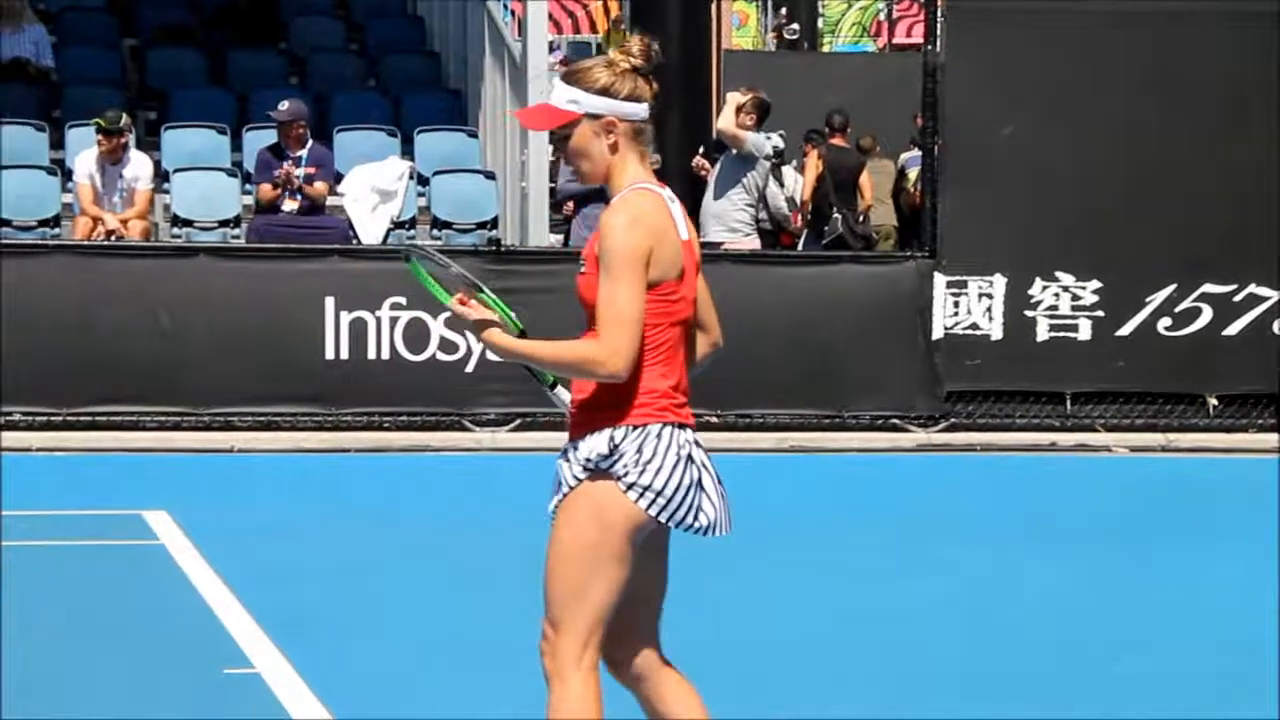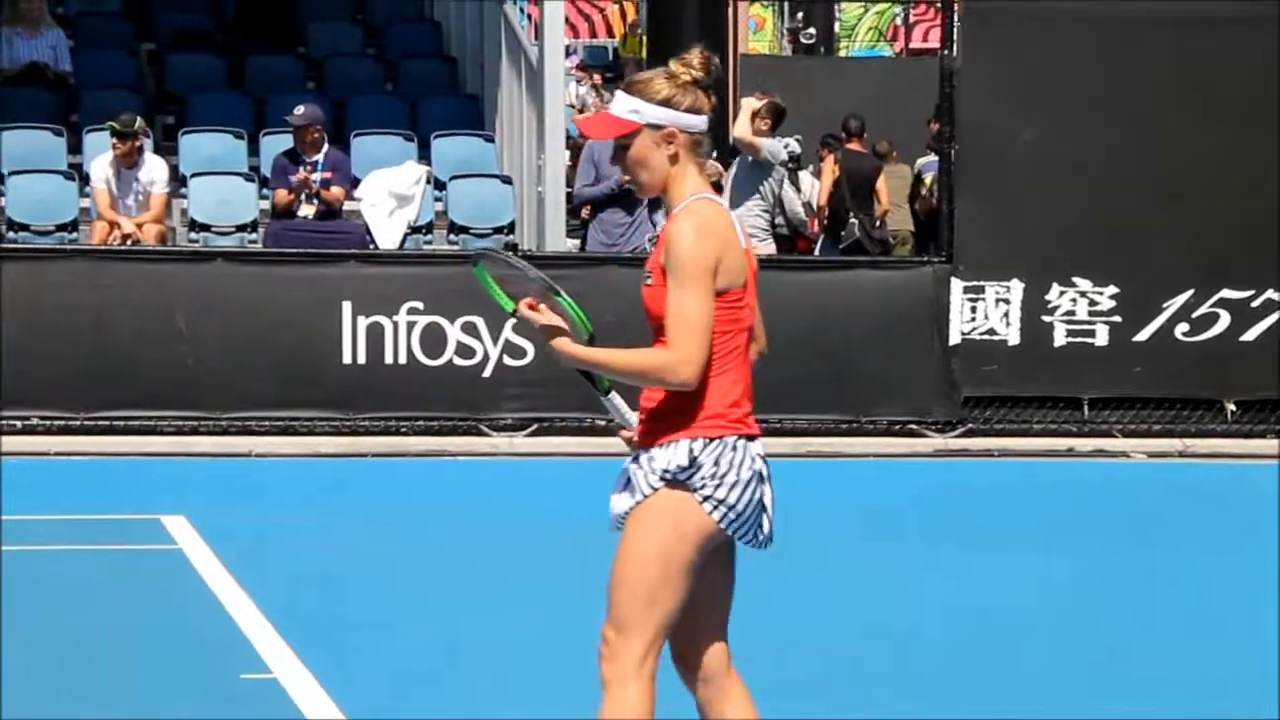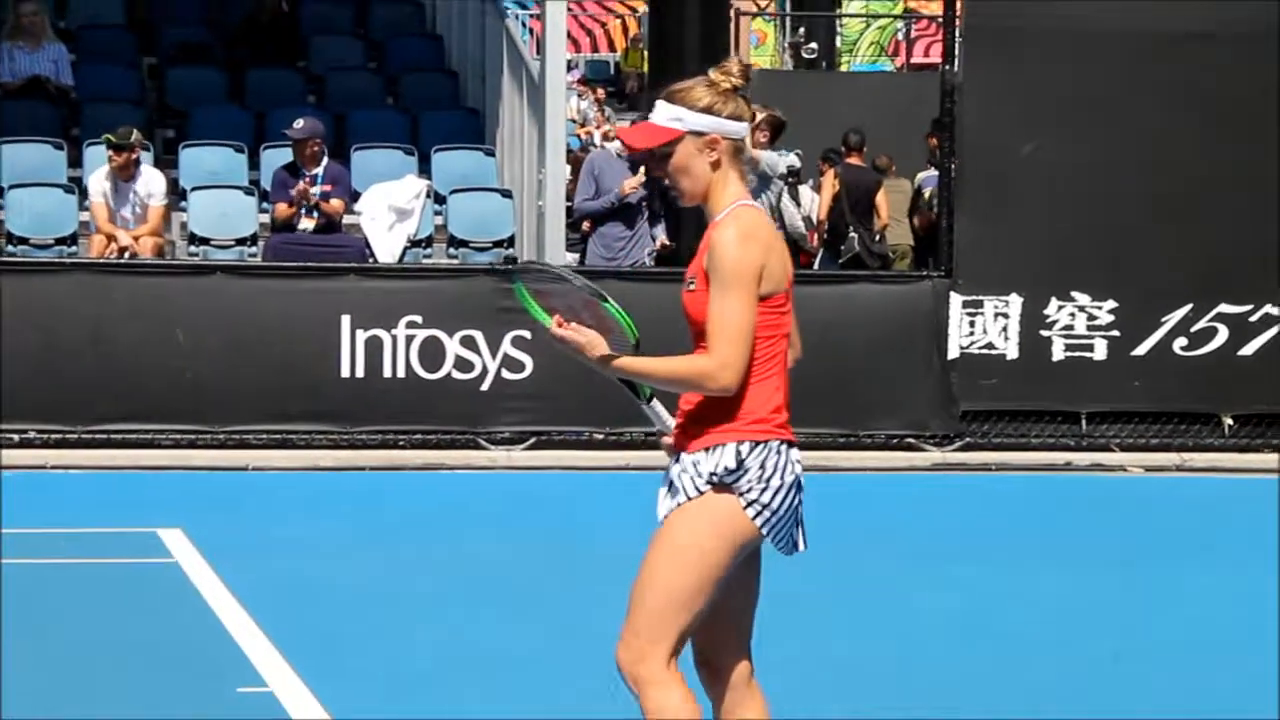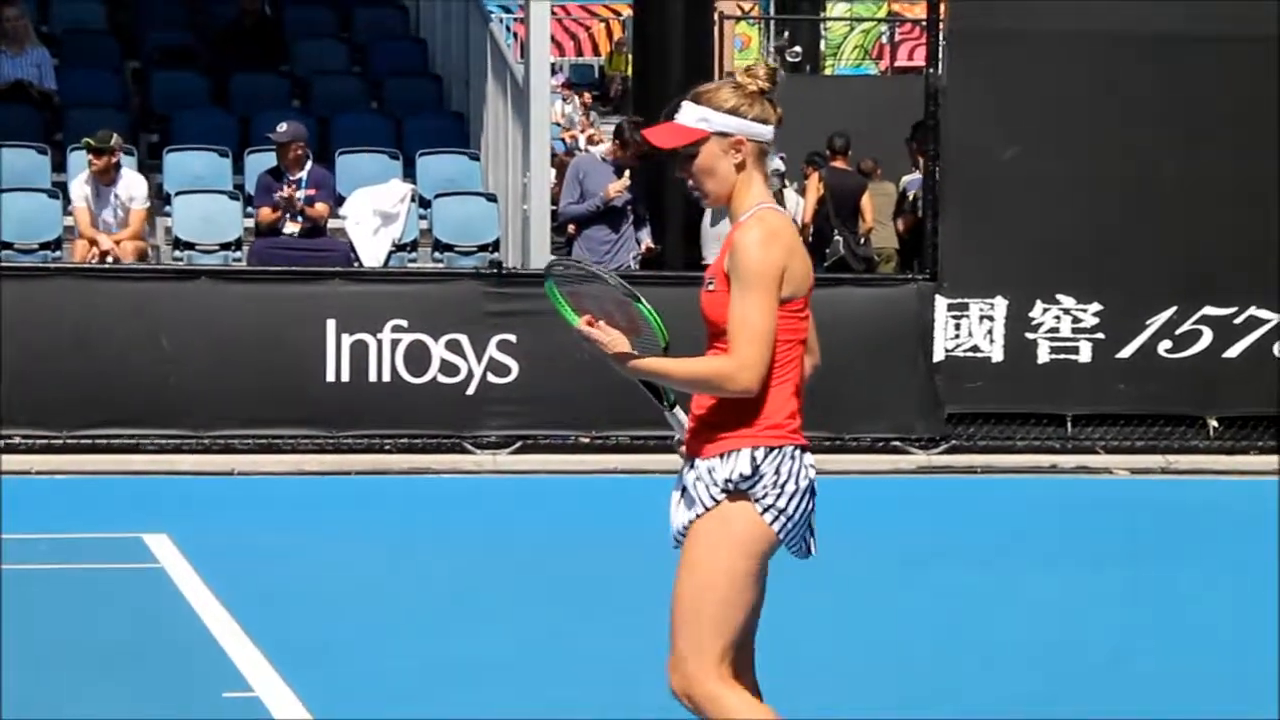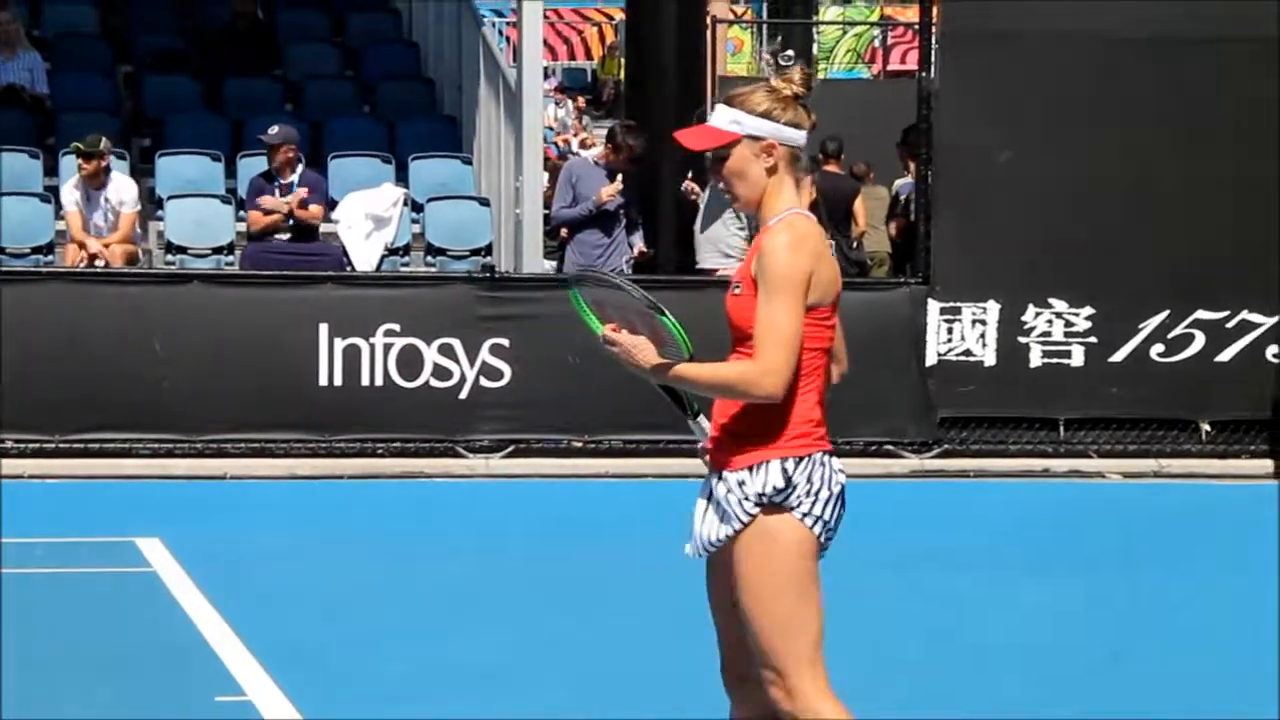
dt=0.2s
person 1, frame 1
left shoulder: (627, 218)
right shoulder: (664, 209)
left elbow: (612, 357)
right elbow: (706, 335)
left wrist: (503, 341)
left hip: (624, 451)
right hip: (651, 446)
left knee: (567, 652)
right knee: (633, 654)
person 1, frame 2
left shoulder: (691, 227)
right shoulder: (711, 221)
left elbow: (681, 365)
right elbow: (751, 341)
left wrist: (570, 349)
left hip: (693, 462)
right hip: (702, 456)
left knee: (623, 655)
right knee: (702, 660)
person 1, frame 3
left shoulder: (735, 234)
right shoulder: (743, 229)
left elbow: (722, 371)
right elbow: (786, 348)
left wrist: (609, 359)
left hip: (733, 467)
right hip: (727, 464)
left knee: (642, 655)
person 1, frame 4
left shoulder: (758, 235)
right shoulder: (760, 233)
left elbow: (743, 372)
right elbow: (807, 355)
left wrist: (632, 360)
left hip: (745, 472)
right hip: (730, 468)
person 1, frame 5
left shoulder: (787, 240)
right shoulder: (790, 238)
left elbow: (768, 377)
right elbow: (834, 364)
left wrist: (658, 366)
left hip: (774, 481)
right hip: (751, 479)
